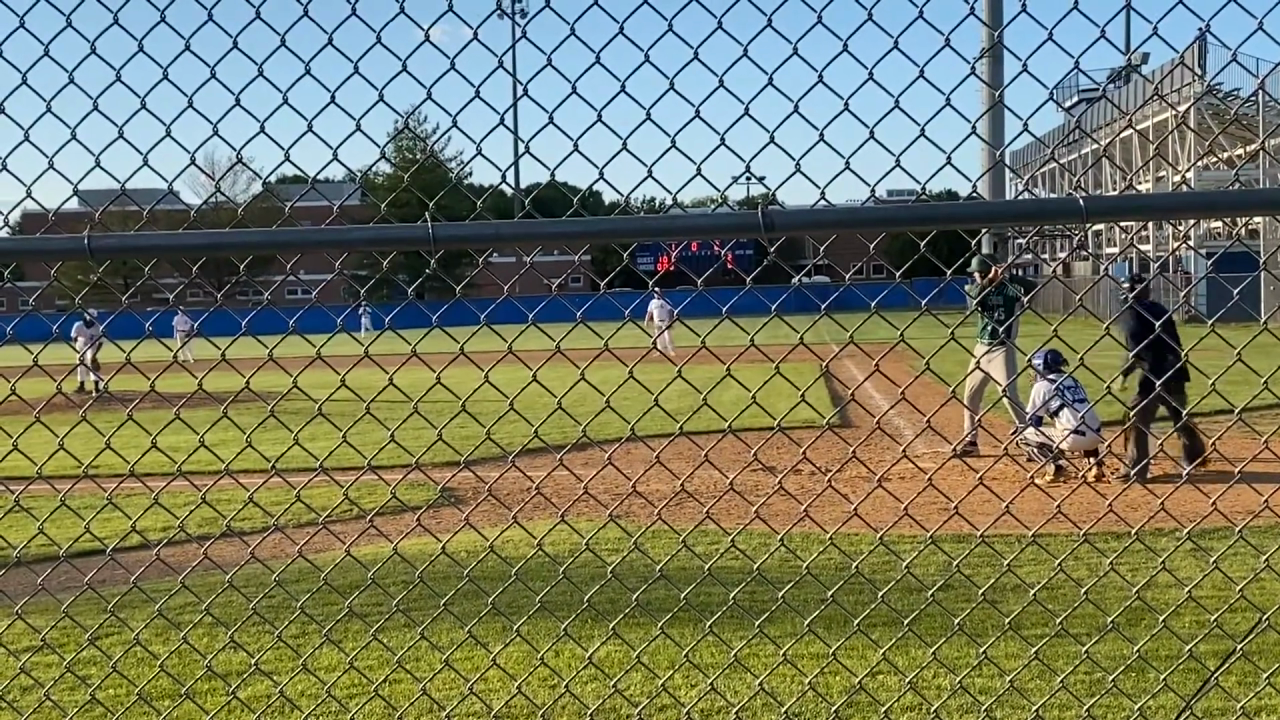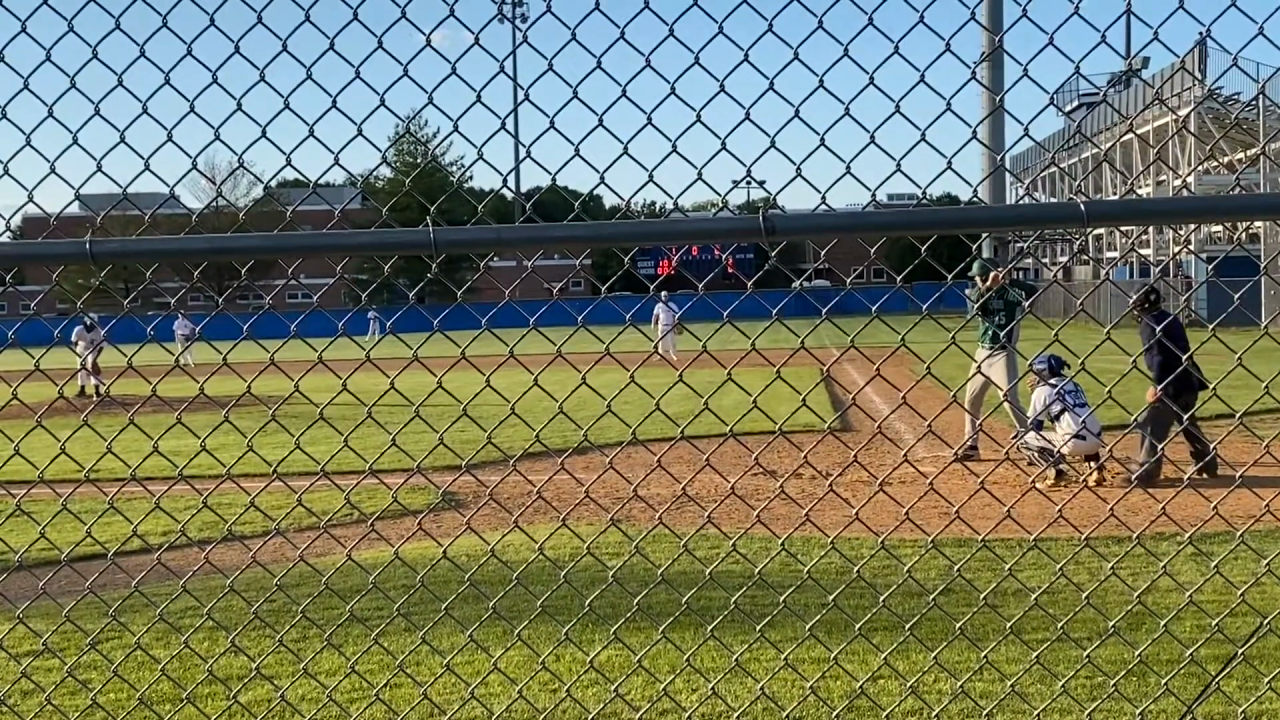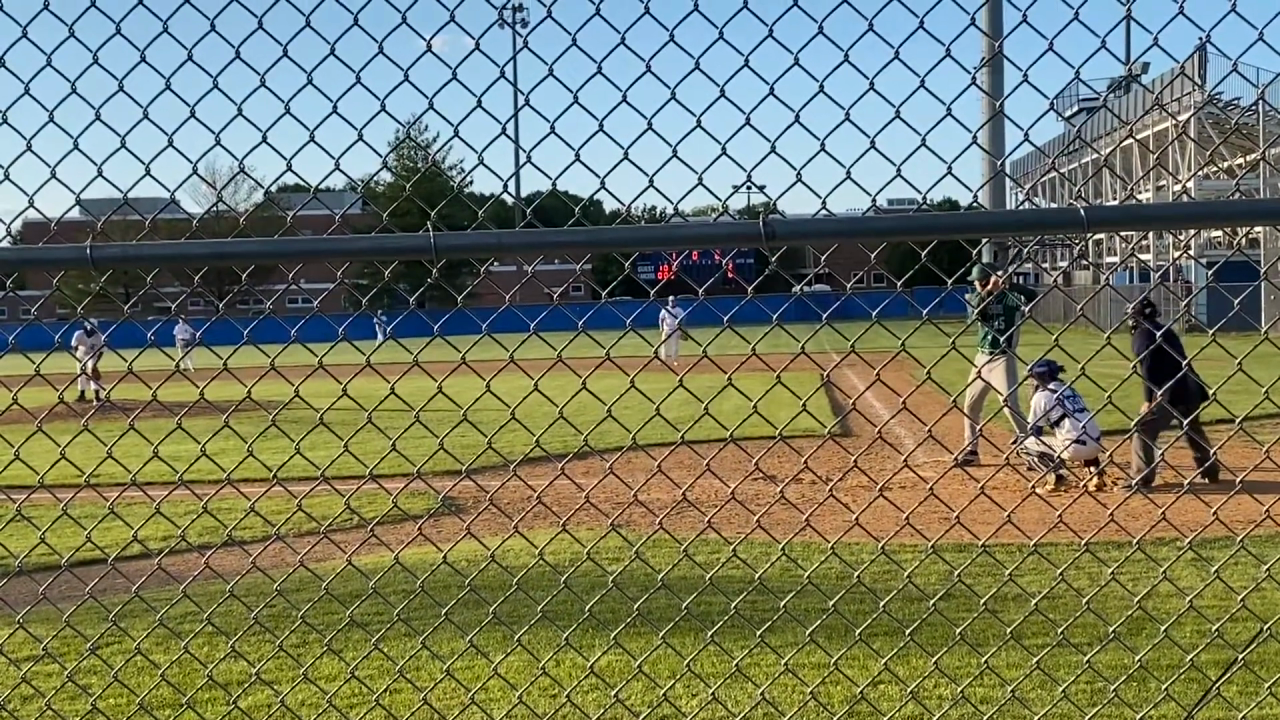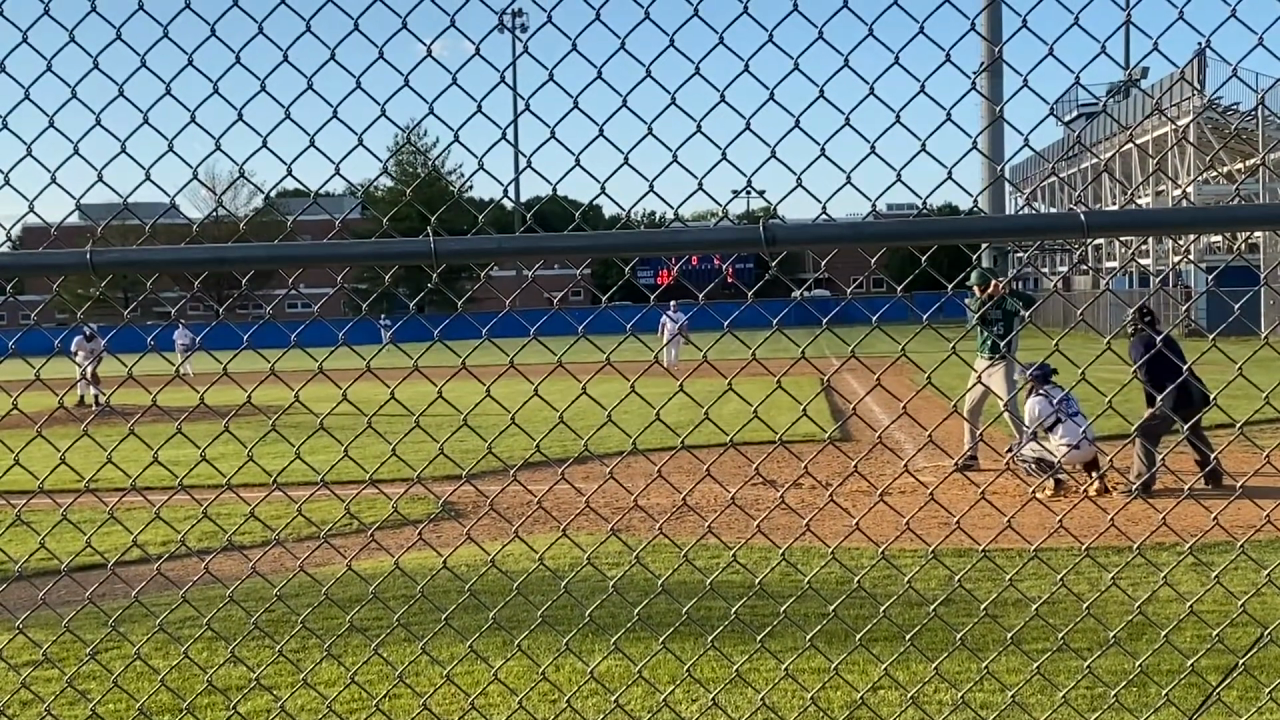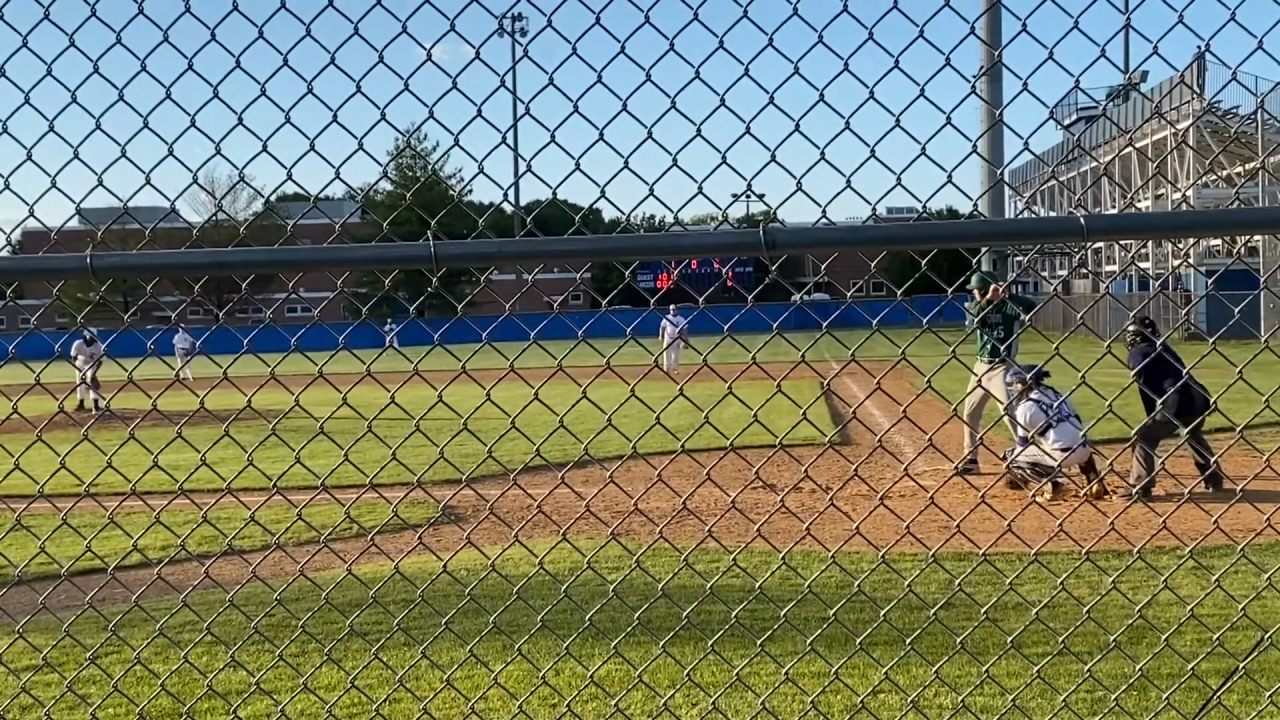
dt=0.4s
person 1, frame 1
left shoulder: (1009, 288)
right shoulder: (979, 288)
left elbow: (1032, 288)
right elbow: (974, 298)
left wrist: (1006, 277)
right wrist: (990, 279)
left hip: (1002, 349)
right hip: (982, 348)
left knee: (1009, 395)
right knee: (971, 395)
right ankle: (970, 441)
person 1, frame 2
left shoulder: (1011, 292)
right shoulder: (979, 293)
left elbow: (1032, 292)
right elbow: (974, 304)
left wrist: (1008, 281)
right wrist: (988, 287)
left hip: (1003, 353)
right hip: (983, 352)
left knee: (1010, 399)
right knee: (971, 400)
right ankle: (971, 446)
person 1, frame 3
left shoulder: (1010, 297)
right shoulder: (979, 297)
left elbow: (1032, 296)
right elbow: (974, 311)
left wrist: (1008, 285)
right wrist: (989, 291)
left hip: (1003, 358)
right hip: (982, 357)
left knee: (1010, 404)
right knee: (971, 404)
right ankle: (971, 451)
person 1, frame 4
left shoulder: (1009, 302)
right shoulder: (978, 302)
left elbow: (1031, 303)
right elbow: (974, 314)
left wrist: (1007, 290)
right wrist: (990, 294)
left hip: (1003, 363)
right hip: (982, 362)
left knee: (1009, 409)
right knee: (971, 409)
right ankle: (970, 455)
person 1, frame 5
left shoulder: (1009, 306)
right shoulder: (978, 306)
left elbow: (1031, 307)
right elbow: (973, 318)
left wrist: (1007, 295)
right wrist: (989, 299)
left hip: (1002, 367)
right hip: (981, 366)
left knee: (1009, 413)
right knee: (970, 413)
right ankle: (971, 459)
person 2, frame 1
left shoulder: (1132, 314)
right shoulder: (1160, 310)
left elbow: (1137, 352)
right elbow: (1175, 343)
left wrist: (1123, 374)
left hip: (1155, 372)
right hip: (1174, 370)
left knee: (1137, 420)
right knee: (1180, 417)
left ankle: (1136, 470)
right ankle: (1197, 455)
person 2, frame 2
left shoulder: (1150, 323)
right shoulder: (1170, 319)
left elbow: (1159, 356)
right elbow: (1177, 351)
left wrist: (1155, 386)
left hip: (1173, 382)
right hip: (1188, 378)
left knee: (1152, 424)
right knee: (1188, 423)
left ankle: (1145, 474)
right ankle: (1208, 465)
person 2, frame 3
left shoulder: (1141, 335)
right shoulder: (1165, 330)
left elbow: (1148, 370)
right elbow: (1178, 362)
left wrist: (1148, 400)
left hip: (1171, 391)
right hip: (1192, 387)
left knee: (1143, 430)
right knee: (1194, 429)
left ankle: (1141, 480)
right ankle: (1210, 471)
person 2, frame 4
left shoulder: (1138, 343)
right shoulder: (1165, 338)
left elbow: (1147, 377)
left wrist: (1151, 406)
left hip: (1174, 396)
right hip: (1195, 393)
left knee: (1145, 434)
right knee: (1195, 433)
left ankle: (1140, 485)
right ankle: (1214, 476)
person 2, frame 5
left shoulder: (1136, 354)
right shoulder: (1164, 348)
left elbow: (1145, 387)
left wrist: (1152, 417)
left hip: (1177, 402)
right hip: (1198, 399)
left knee: (1144, 438)
right knee: (1195, 437)
left ankle: (1140, 488)
right ankle: (1214, 480)
